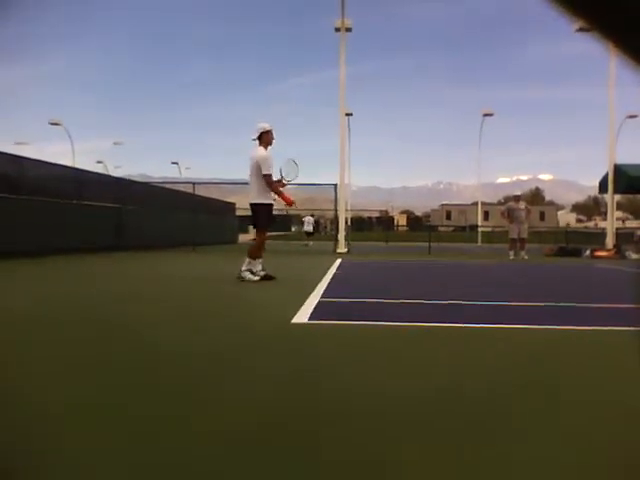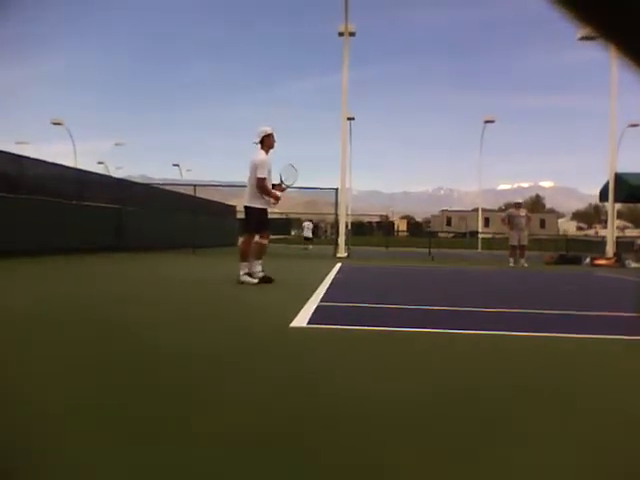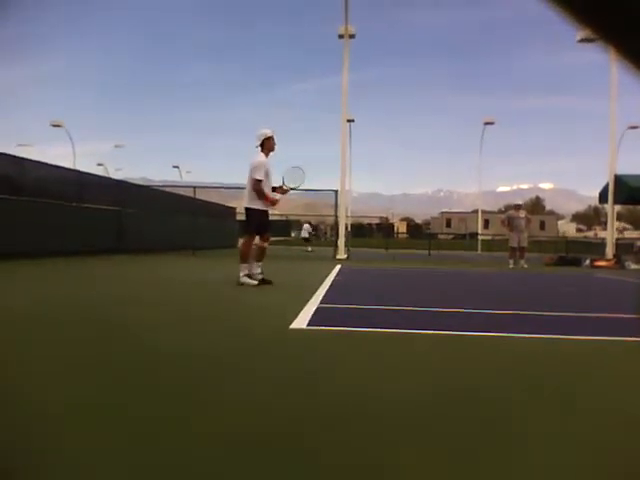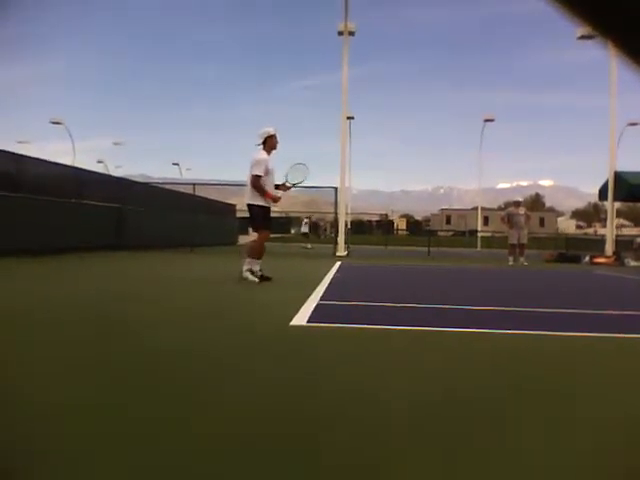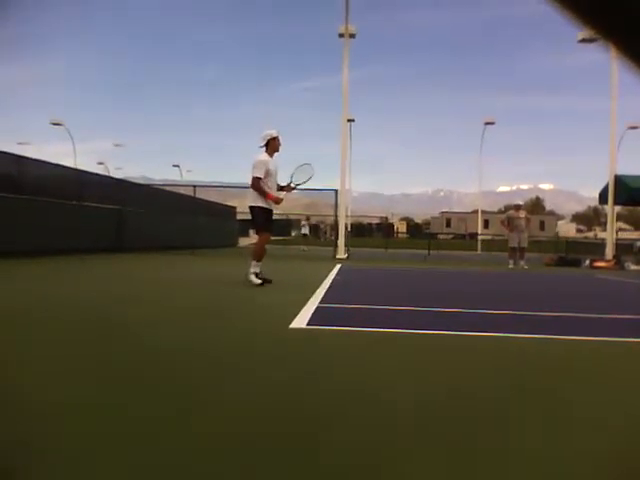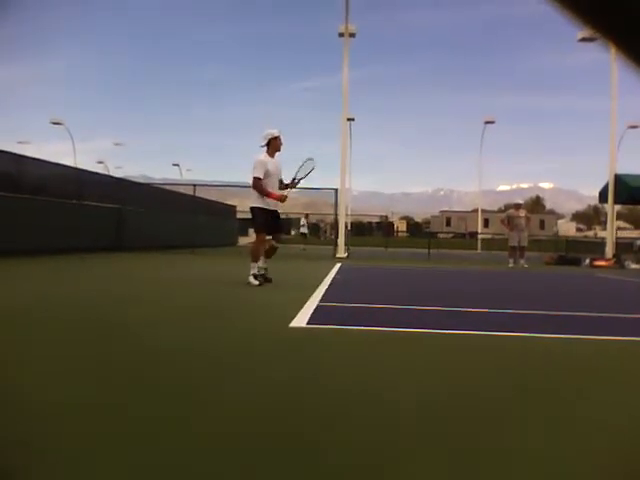
dt=0.2s
person 1, frame 1
left shoulder: (257, 154)
right shoulder: (263, 155)
right elbow: (268, 182)
left wrist: (276, 183)
right wrist: (285, 197)
left hip: (260, 200)
right hip: (262, 201)
left knee: (261, 236)
right knee: (261, 236)
left ankle: (258, 270)
right ankle: (245, 269)
person 1, frame 2
left shoulder: (261, 157)
right shoulder: (263, 159)
right elbow: (260, 185)
left wrist: (274, 187)
right wrist: (274, 196)
left hip: (260, 205)
right hip: (255, 205)
left knee: (264, 237)
right knee: (249, 238)
left ankle: (257, 271)
right ankle: (243, 273)
person 1, frame 3
left shoulder: (263, 161)
right shoulder: (261, 161)
right elbow: (256, 186)
left wrist: (276, 189)
right wrist: (270, 199)
left hip: (262, 207)
right hip: (255, 207)
left knee: (265, 239)
right knee: (249, 239)
left ankle: (256, 273)
right ankle: (244, 275)
person 1, frame 4
left shoulder: (267, 159)
right shoulder: (261, 158)
right elbow: (254, 182)
left wrist: (279, 187)
right wrist: (271, 196)
left hip: (264, 204)
right hip: (257, 203)
left knee: (263, 237)
right knee: (263, 235)
left ankle: (256, 270)
right ankle: (247, 268)
person 1, frame 5
left shoulder: (272, 162)
right shoulder: (261, 160)
right elbow: (255, 184)
left wrist: (284, 188)
right wrist: (272, 197)
left hip: (268, 206)
right hip: (259, 205)
left knee: (265, 240)
right knee: (263, 237)
left ankle: (257, 272)
right ankle: (253, 271)
person 1, frame 6
left shoulder: (277, 163)
right shoulder: (261, 161)
right elbow: (256, 185)
left wrist: (287, 185)
right wrist: (275, 196)
left hip: (273, 208)
right hip: (260, 206)
left knee: (277, 240)
right knee: (261, 238)
left ankle: (261, 267)
right ankle: (253, 273)
